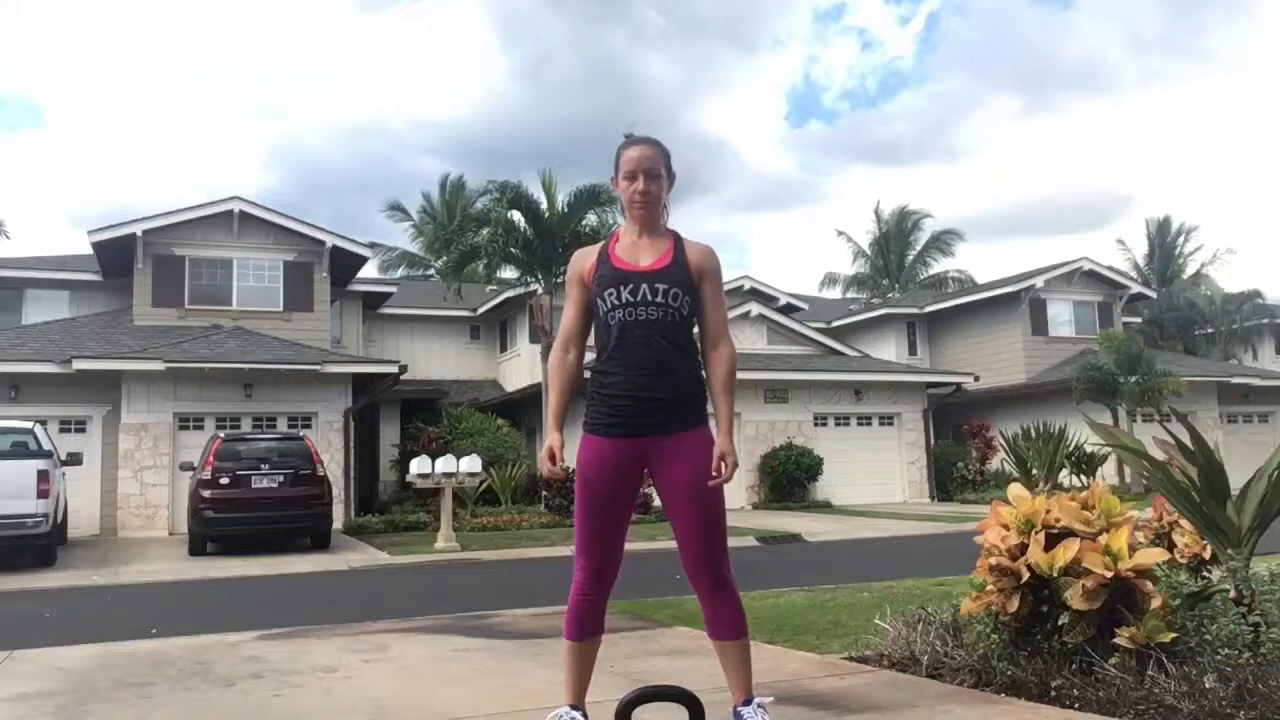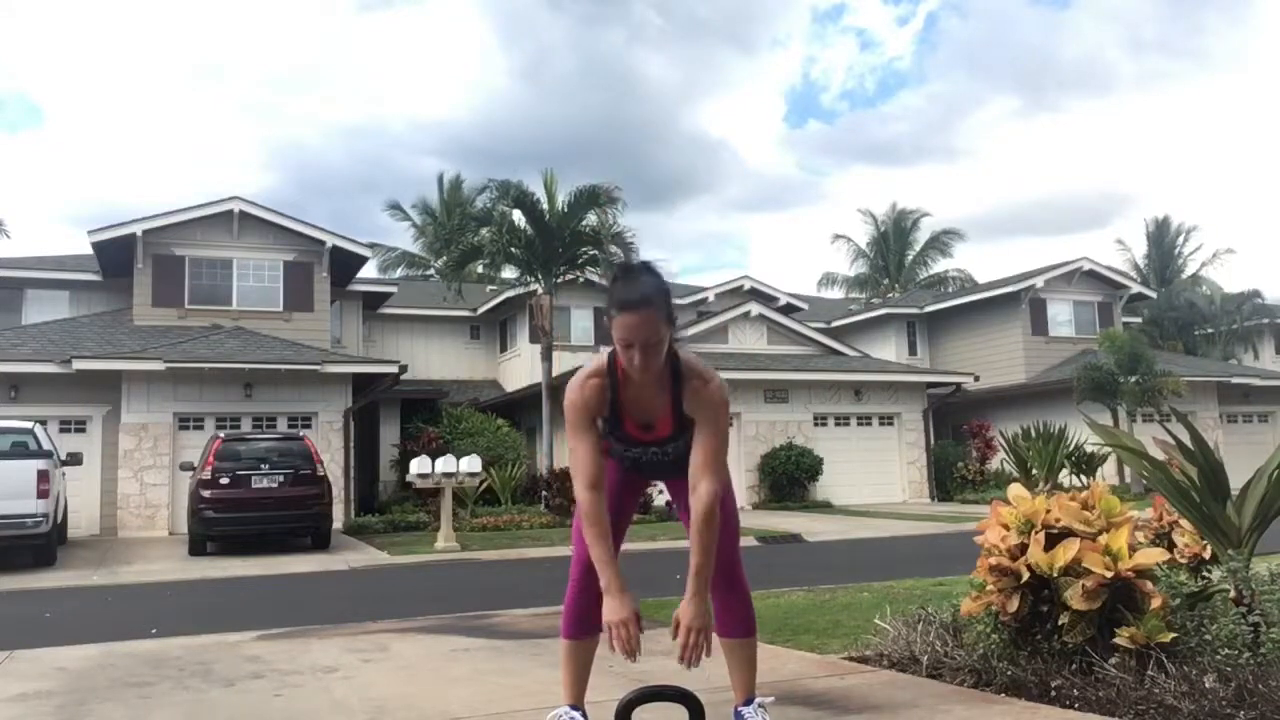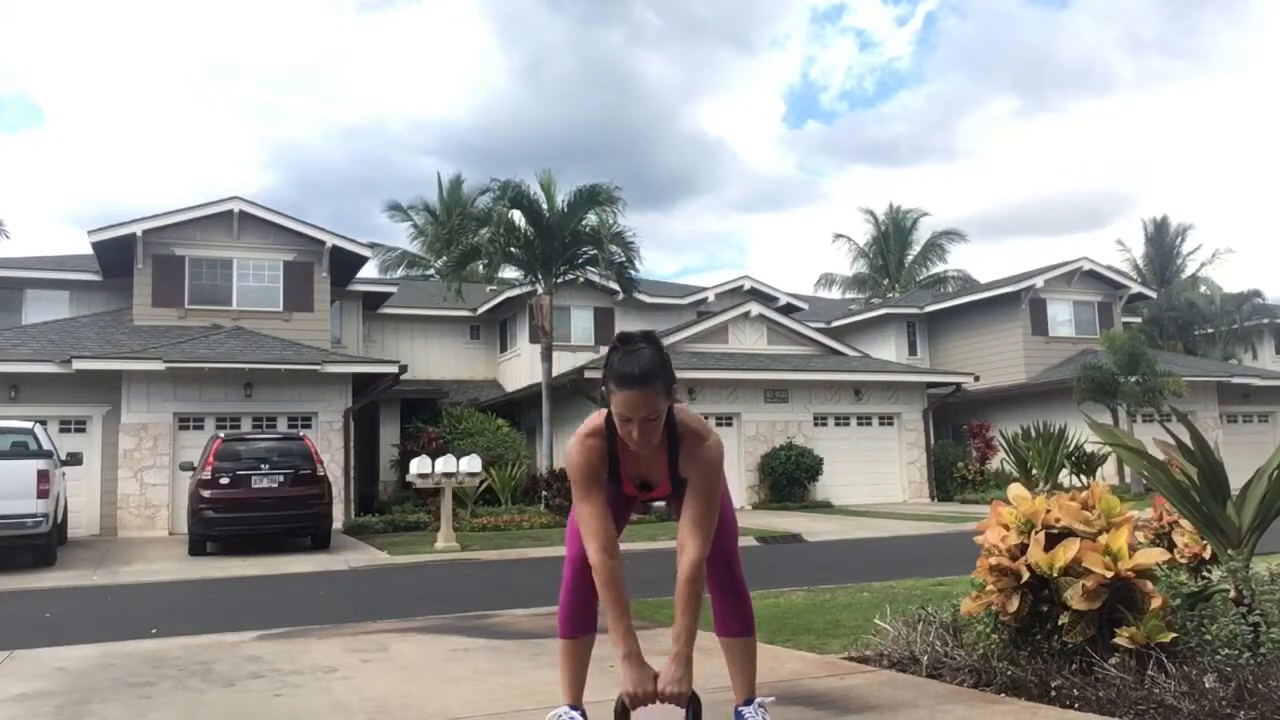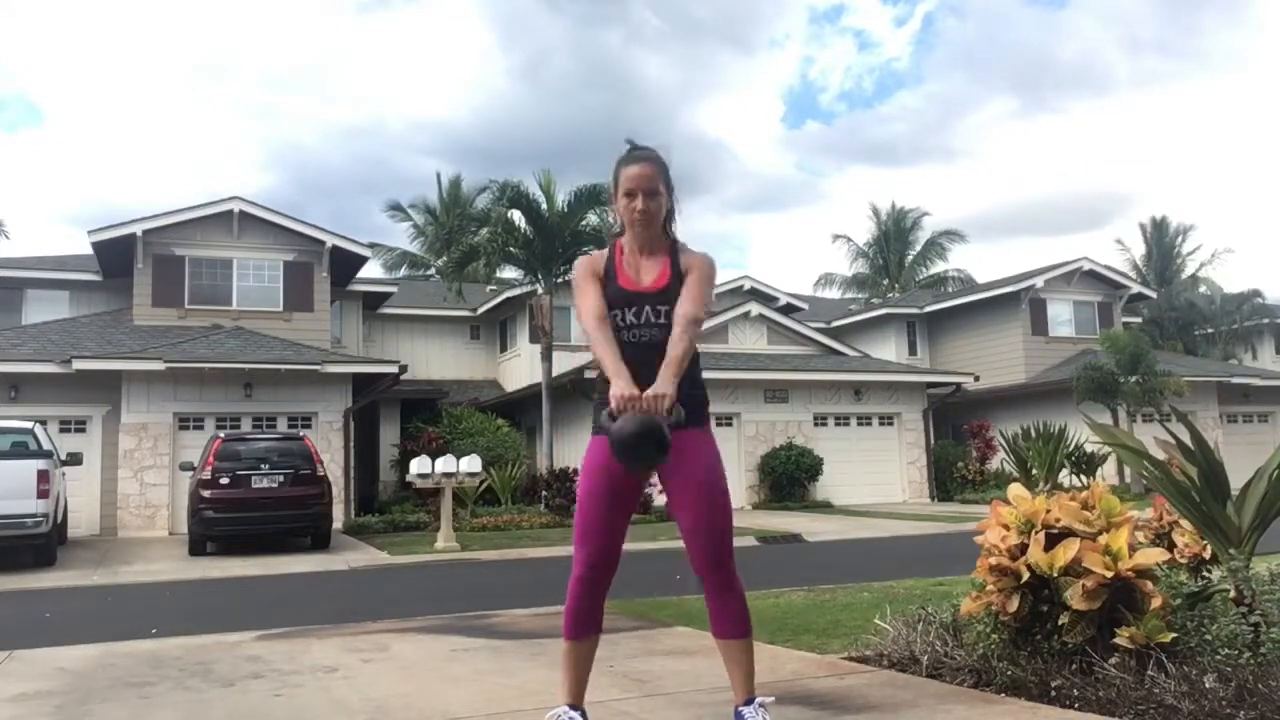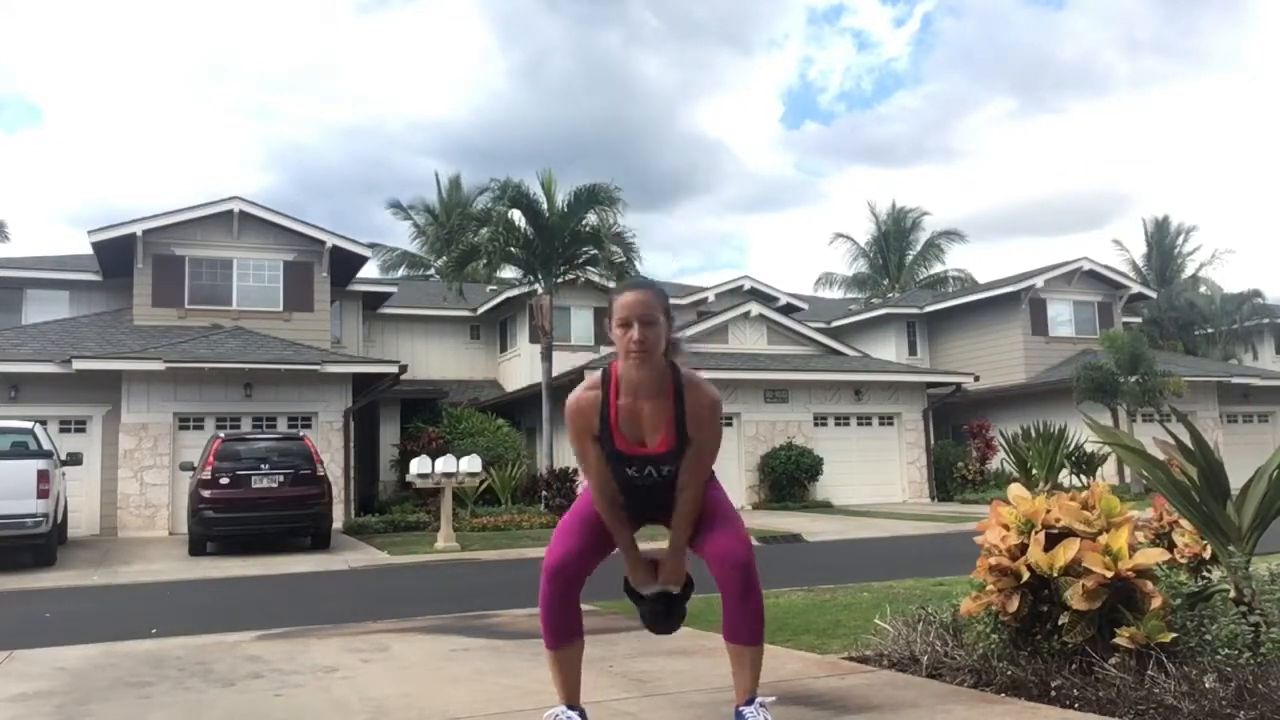
dt=1s
person 1, frame 1
left shoulder: (697, 258)
right shoulder: (588, 261)
left elbow: (718, 347)
right elbow: (568, 348)
left wrist: (725, 432)
right wrist: (553, 427)
left hip: (683, 431)
right hip: (607, 432)
left knee: (711, 573)
right knee: (592, 575)
person 1, frame 2
left shoulder: (704, 386)
right shoulder: (586, 387)
left elbow: (707, 492)
right elbow: (588, 491)
left wrist: (697, 598)
right wrist: (614, 591)
left hip: (684, 457)
right hip: (620, 462)
left knee: (726, 570)
right knee: (585, 570)
person 1, frame 3
left shoulder: (701, 444)
right shoulder: (585, 447)
left elbow: (692, 554)
right elbow: (602, 555)
left wrist: (681, 659)
right wrist: (629, 660)
left hip: (685, 480)
right hip: (613, 484)
left knee: (724, 567)
right knee: (579, 569)
person 1, frame 4
left shoulder: (694, 264)
right shoulder: (592, 266)
left elbow: (688, 325)
right elbow: (596, 328)
left wrist: (668, 382)
right wrist: (619, 381)
left hip: (684, 426)
left knee: (716, 565)
right knee: (590, 566)
person 1, frame 5
left shoulder: (701, 399)
right shoulder: (584, 403)
left elbow: (689, 492)
right elbow: (603, 491)
left wrist: (674, 562)
right wrist: (631, 561)
left hip: (683, 493)
right hip: (615, 497)
left knee: (738, 565)
right knee: (558, 570)
